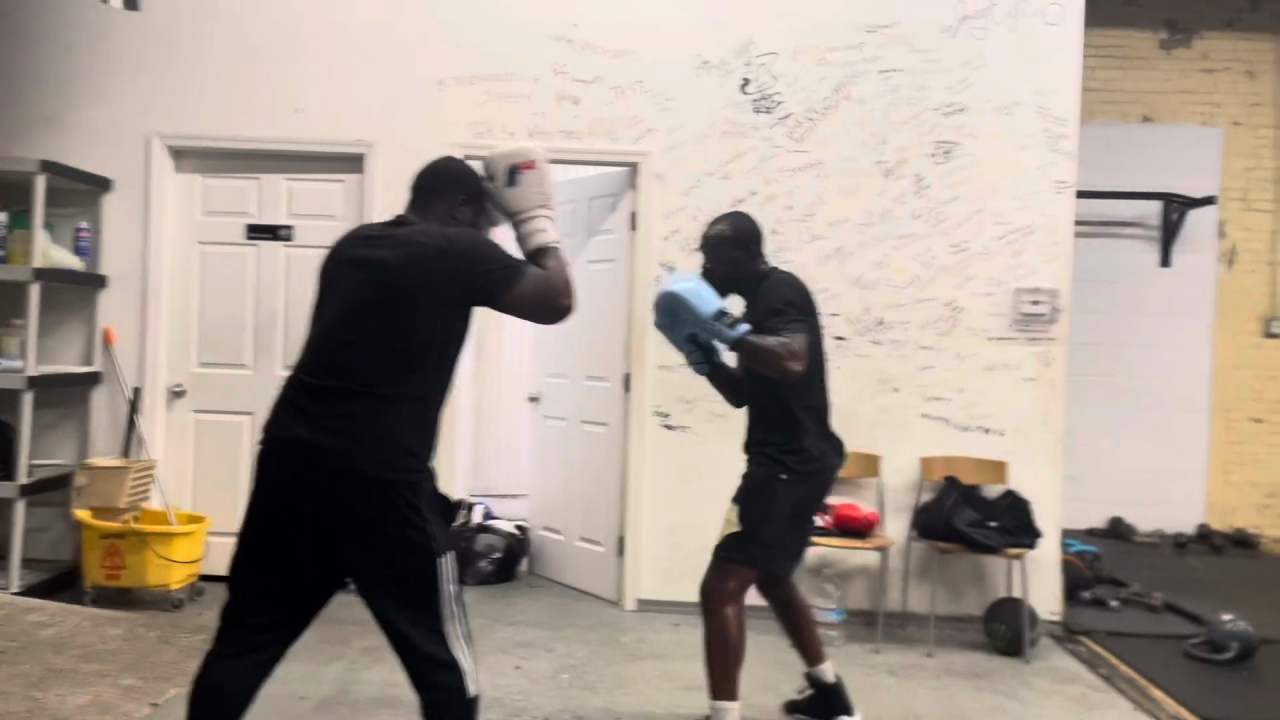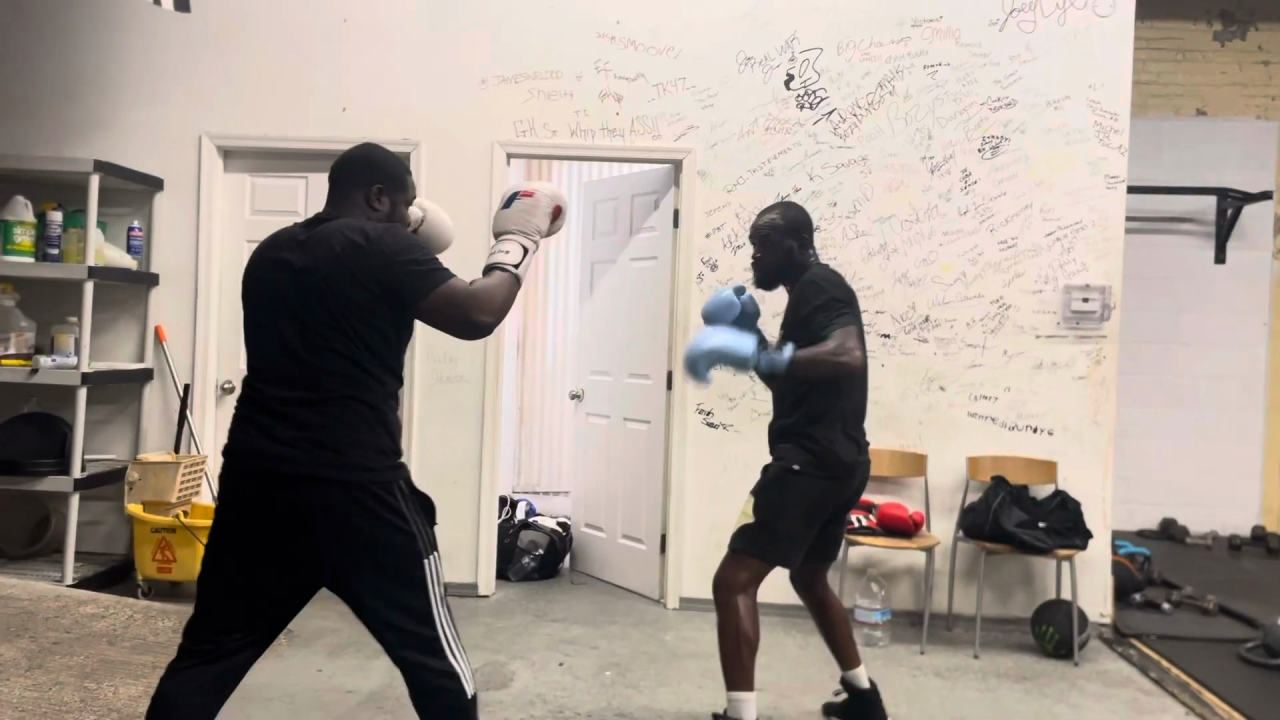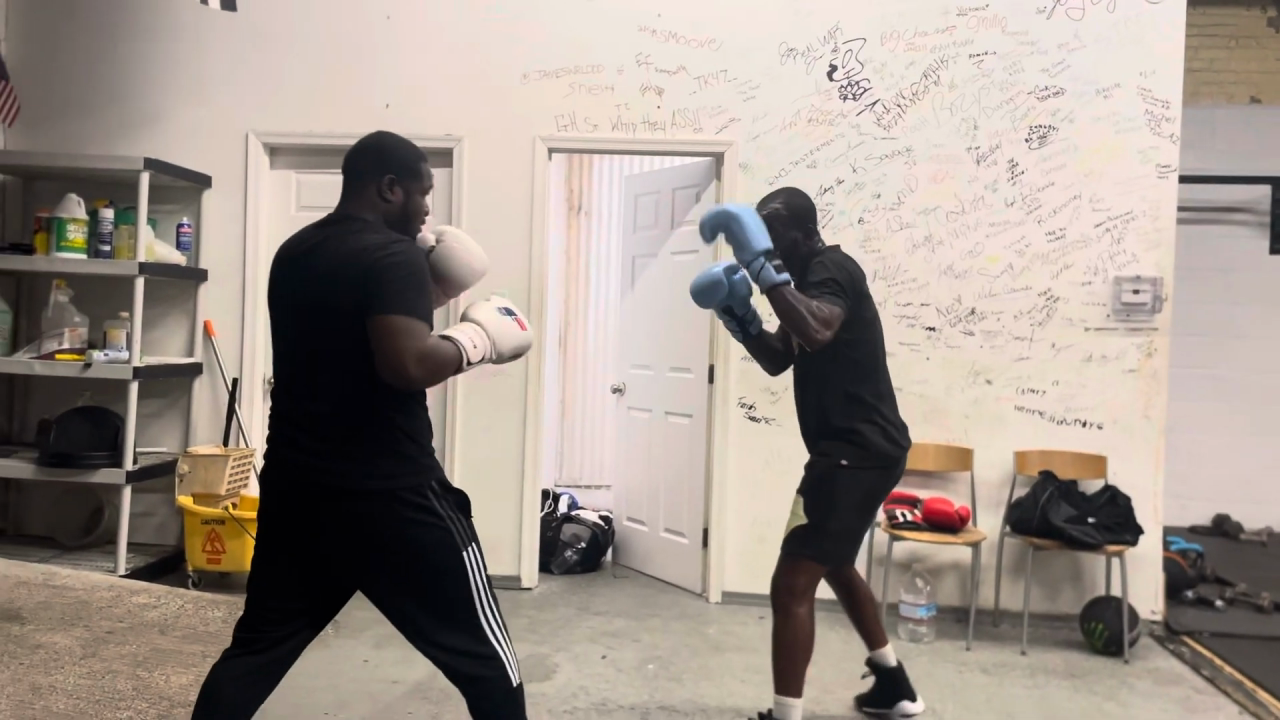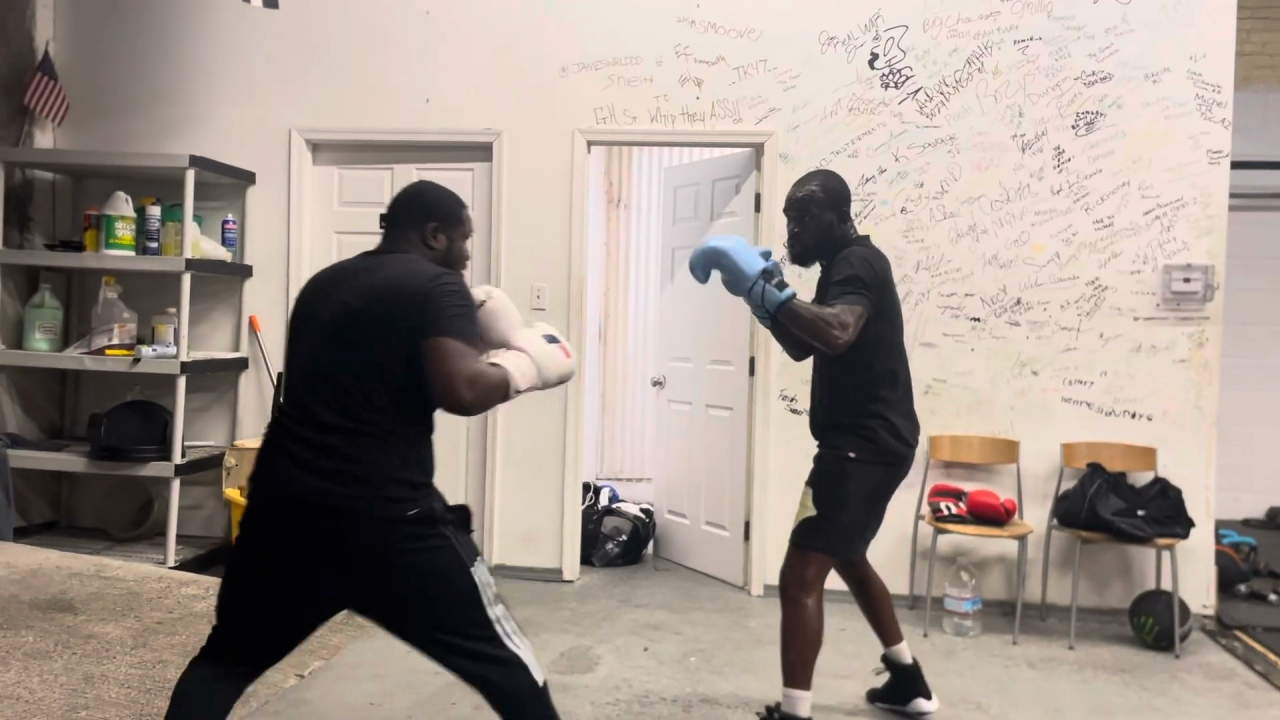
dt=0.7s
person 1, frame 1
left shoulder: (354, 246)
right shoulder: (456, 252)
right elbow: (554, 301)
right wrist: (534, 216)
left hip: (291, 461)
right hip: (380, 480)
left knee: (246, 637)
right knee: (442, 658)
person 1, frame 2
left shoulder: (271, 254)
right shoulder: (383, 247)
right elbow: (476, 315)
right wrist: (516, 241)
left hip: (255, 479)
right hip: (354, 487)
left knee: (209, 651)
right knee: (432, 660)
person 1, frame 3
left shoulder: (294, 253)
right shoulder: (390, 255)
right elbow: (408, 366)
left wrist: (425, 294)
right wrist: (479, 336)
left hip: (296, 486)
right hip: (391, 492)
left knee: (258, 647)
right knee: (482, 657)
person 1, frame 4
left shoulder: (323, 285)
right shoulder: (434, 286)
right elbow: (460, 391)
right wrist: (526, 364)
left hip: (284, 500)
right hip: (387, 512)
left knee: (229, 656)
right knee: (503, 662)
person 2, frame 1
left shoulder: (780, 292)
right shoulder: (762, 301)
left elbow: (791, 363)
right elbow: (746, 392)
left wrist: (723, 327)
right wrist: (704, 355)
left hip: (785, 466)
right hip: (794, 461)
left knee: (721, 589)
right knee: (770, 577)
person 2, frame 2
left shoulder: (822, 288)
right shoulder: (810, 294)
left elbow: (848, 358)
right elbow: (796, 384)
left wrist: (760, 355)
right wrist: (747, 339)
left hip: (809, 462)
right hip: (839, 462)
left knee: (734, 581)
right knee: (809, 577)
person 2, frame 3
left shoulder: (833, 271)
right shoulder: (816, 276)
left elbow: (814, 332)
right elbow: (777, 358)
left wrist: (761, 266)
right wrist: (737, 313)
left hip: (853, 453)
right hip: (868, 450)
left knee: (792, 585)
right knee: (837, 566)
person 2, frame 4
left shoulder: (858, 262)
right shoulder: (843, 265)
left elbow: (836, 333)
right elbow: (803, 344)
left wrist: (763, 287)
right wrist: (766, 292)
left hip: (862, 446)
right hip: (877, 442)
left knee: (801, 576)
right knee: (848, 558)
